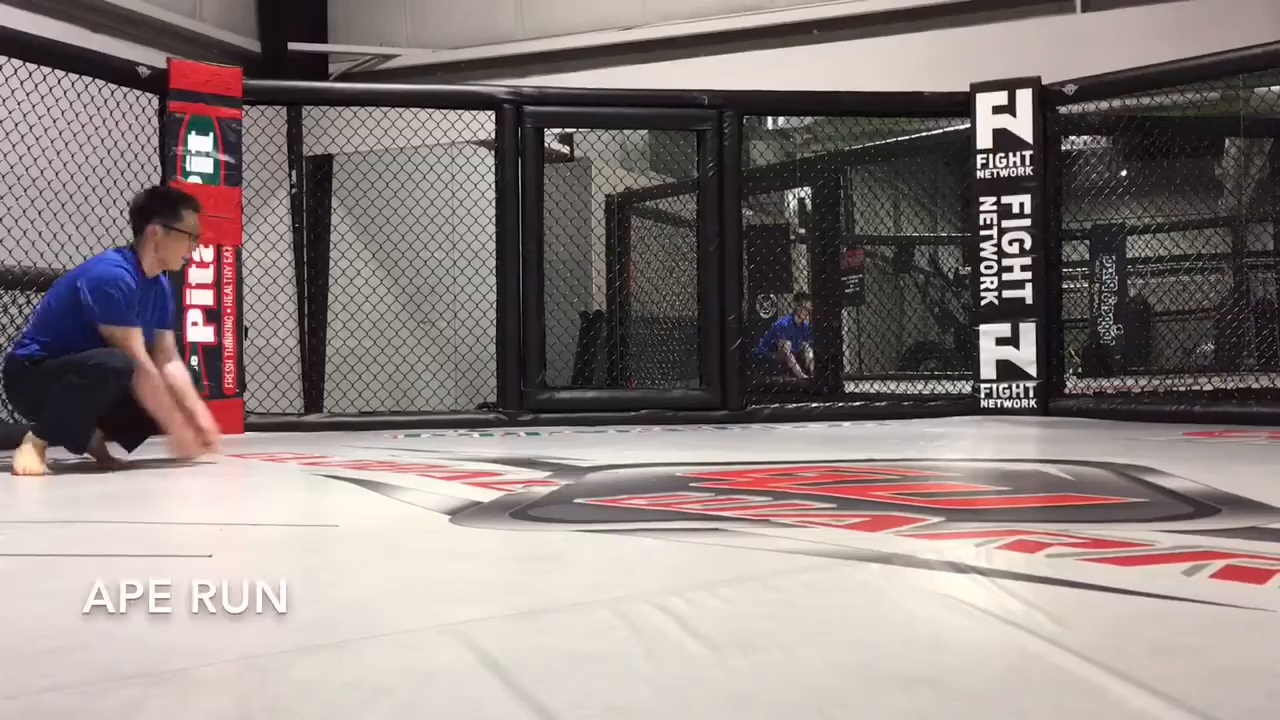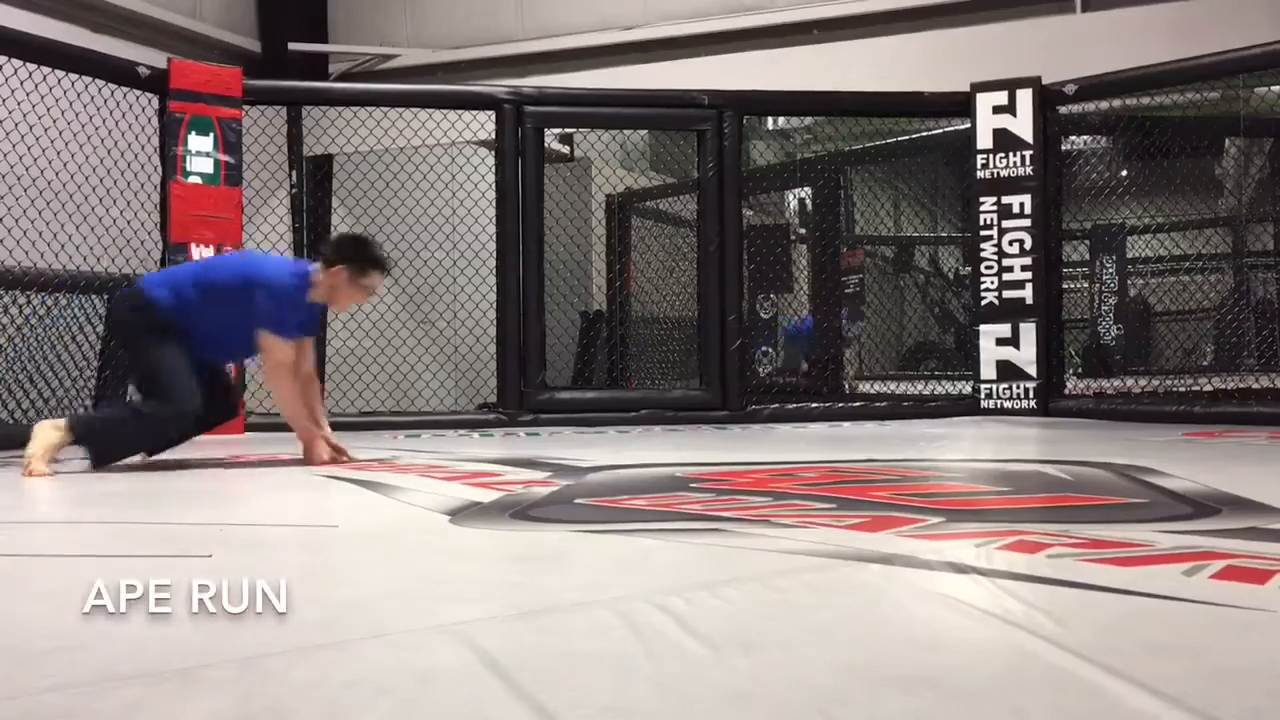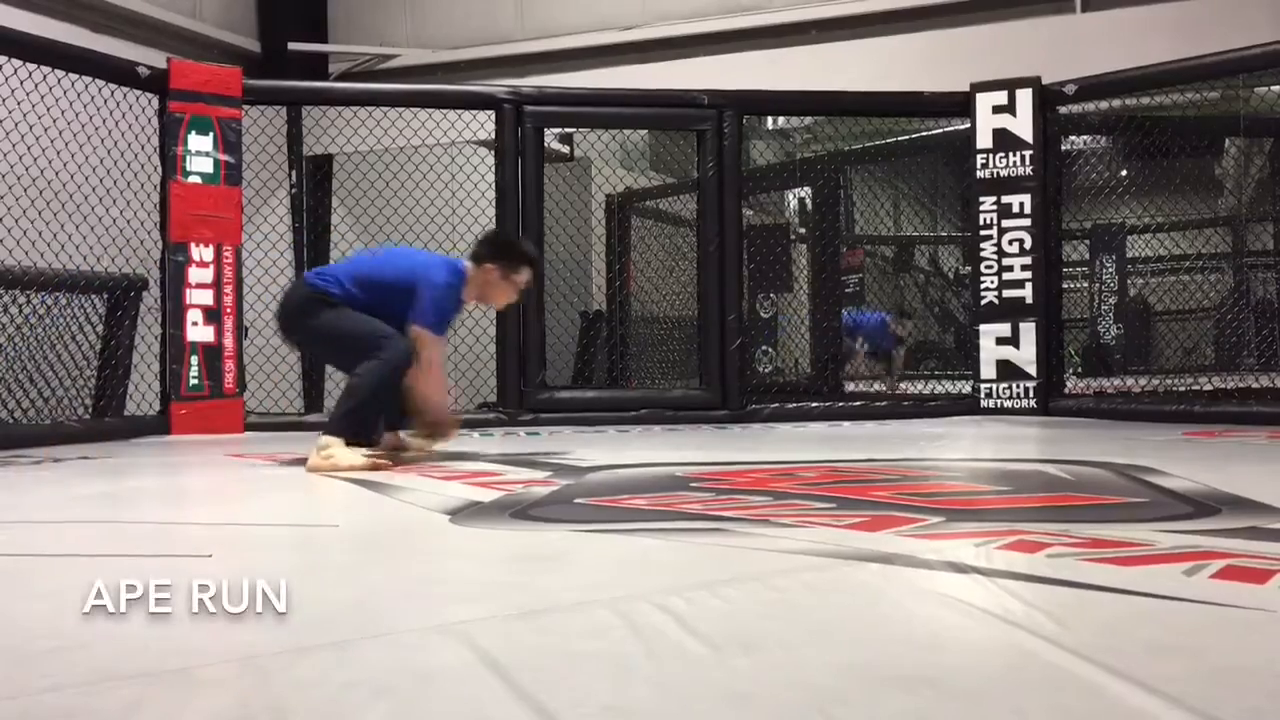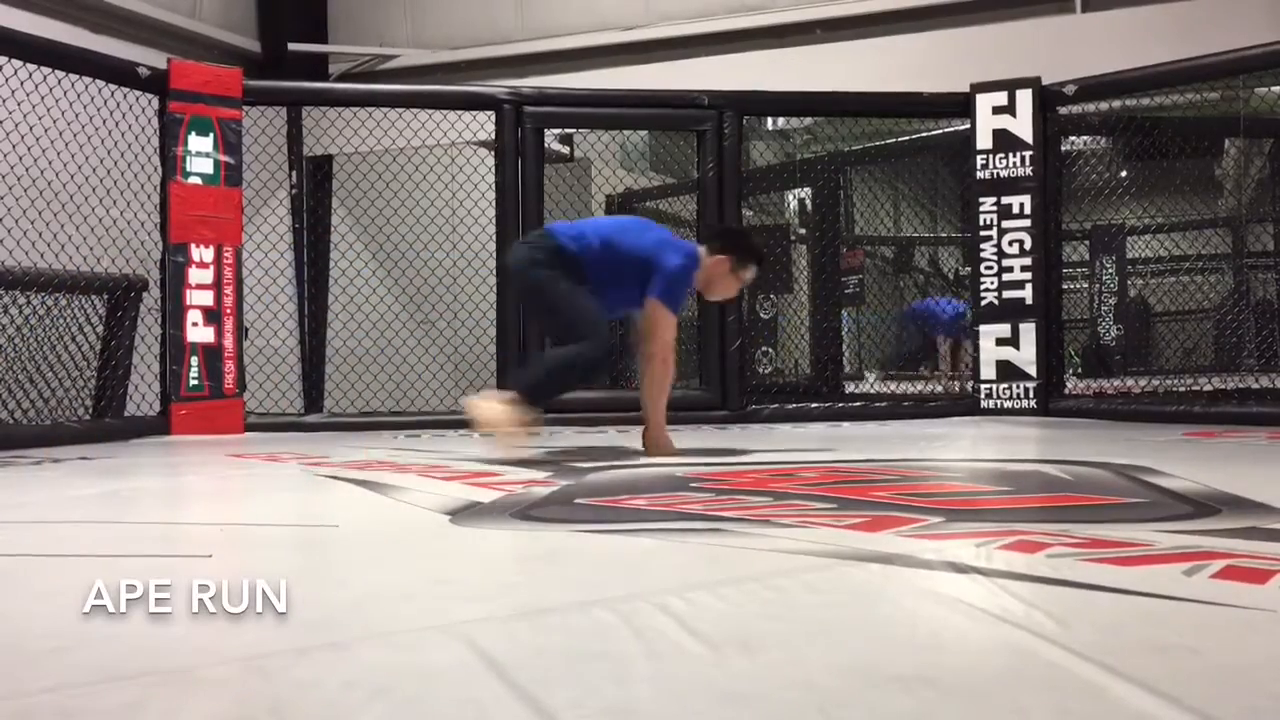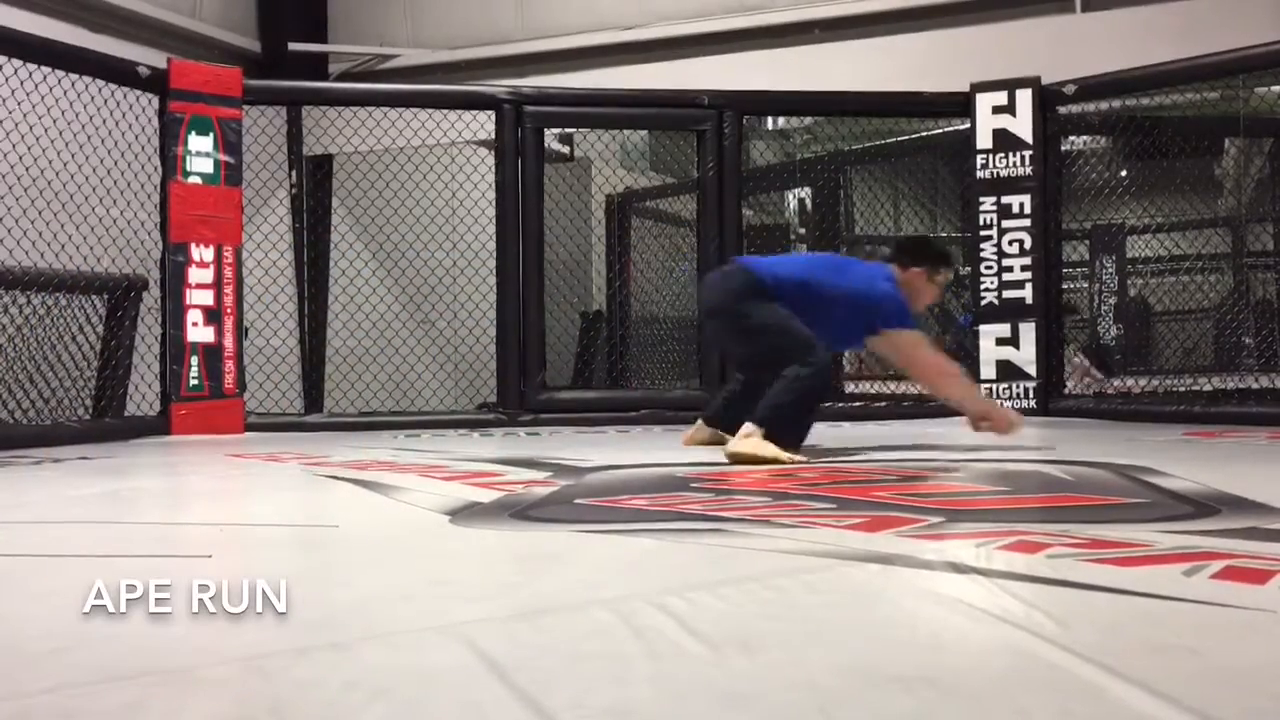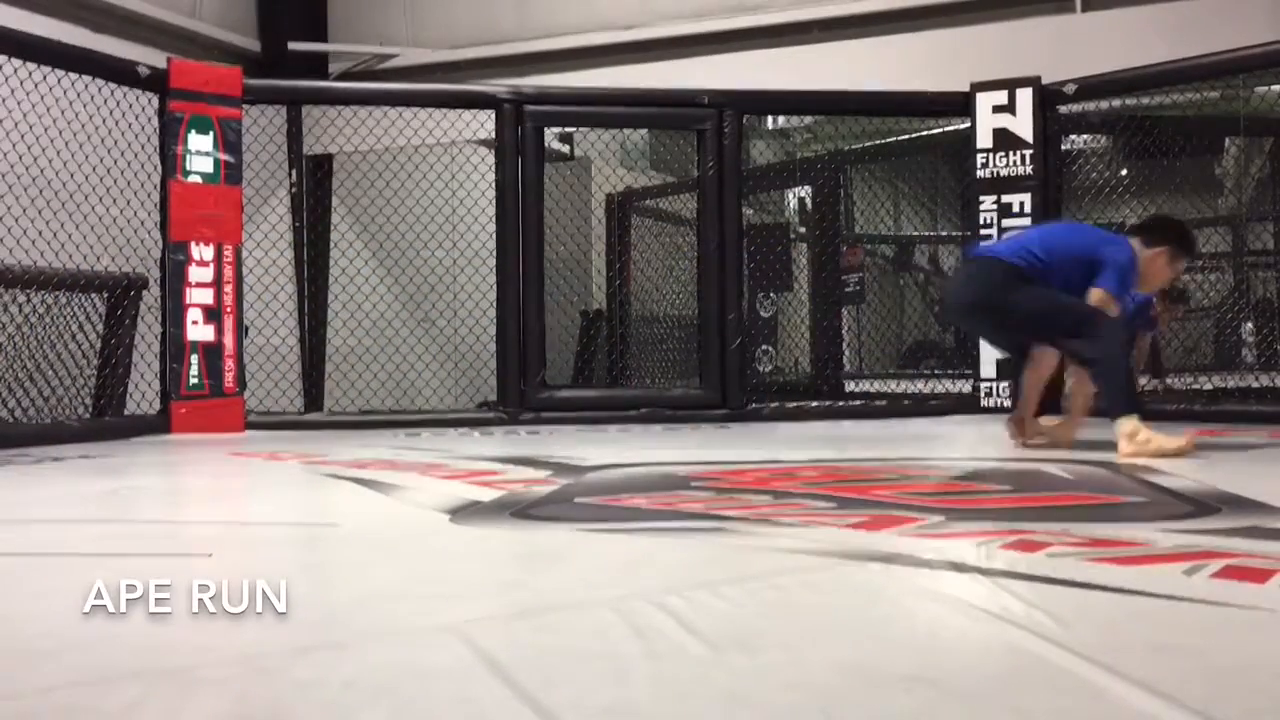
dt=0.5s
person 1, frame 1
left shoulder: (159, 286)
right shoulder: (112, 278)
left elbow: (168, 361)
right elbow: (136, 365)
left wrist: (198, 415)
right wrist: (177, 429)
right hip: (32, 377)
left knee: (167, 381)
right knee: (109, 365)
left ankle: (95, 438)
right ankle: (38, 441)
person 1, frame 2
left shoulder: (308, 297)
right shoulder: (283, 286)
left elbow: (305, 376)
right elbow: (280, 380)
left wrist: (322, 433)
right wrist: (313, 440)
left hip: (179, 326)
right hip: (147, 314)
left knee: (223, 404)
right knee: (180, 409)
left ankle: (125, 437)
right ankle: (60, 431)
person 1, frame 3
left shoulder: (450, 276)
right shoulder: (440, 284)
left elbow: (423, 370)
right elbow: (424, 372)
right wrist: (442, 419)
left hip: (327, 306)
right hip: (307, 306)
right knee: (391, 354)
left ankle: (384, 436)
right ankle: (330, 446)
person 1, frame 4
left shoulder: (674, 258)
right shoulder: (677, 265)
left elbow: (649, 347)
right elbow: (659, 353)
left wrist: (652, 422)
right wrist: (656, 428)
left hip: (546, 261)
right hip: (539, 260)
left knee: (584, 349)
right knee: (594, 346)
right ankle: (506, 403)
person 1, frame 5
left shoulder: (873, 284)
right shoulder: (880, 293)
left elbow: (919, 366)
right elbow: (932, 368)
left wrist: (974, 408)
right wrist: (991, 410)
left hip: (723, 294)
right hip: (732, 297)
left knee: (768, 371)
right knee: (814, 365)
left ankle: (708, 427)
right ankle: (750, 436)
person 1, frame 6
left shoulder: (1094, 251)
right shoulder: (1121, 258)
left elbow: (1051, 336)
right elbow: (1100, 332)
left hip: (965, 286)
right hip: (993, 286)
left knee: (1035, 338)
right knee: (1110, 333)
left ankle: (1023, 420)
right ankle: (1130, 432)
